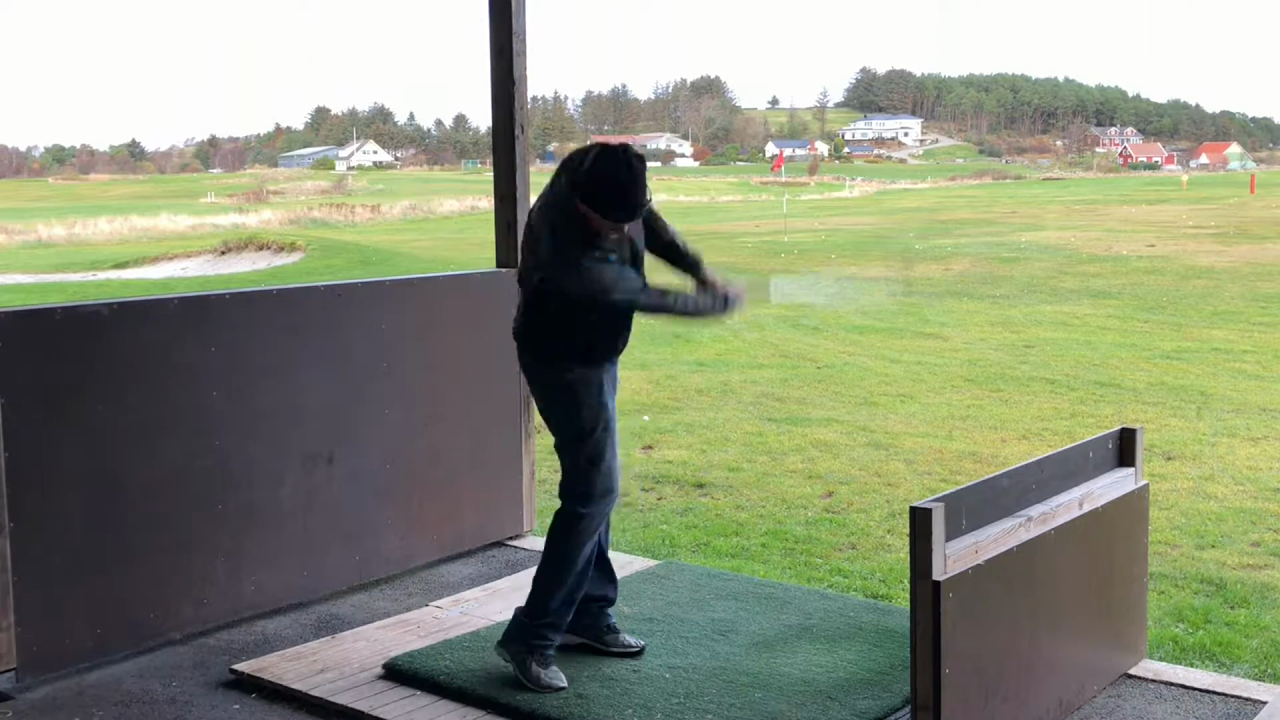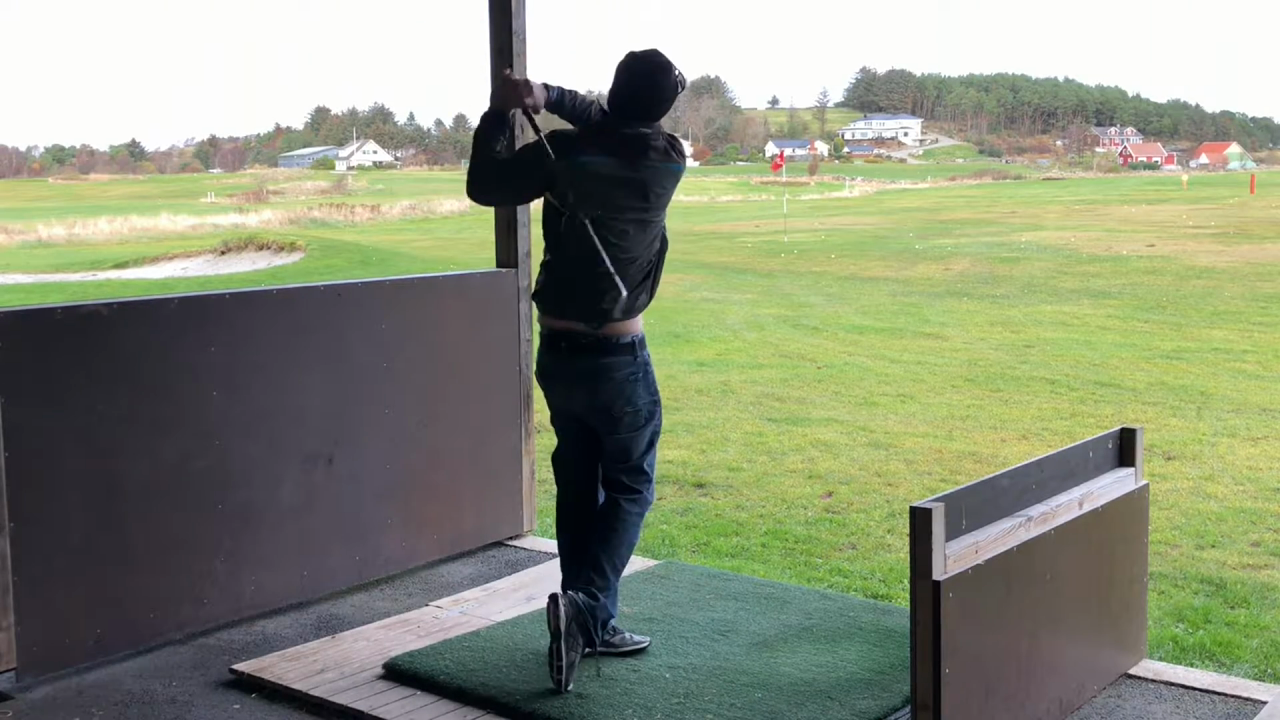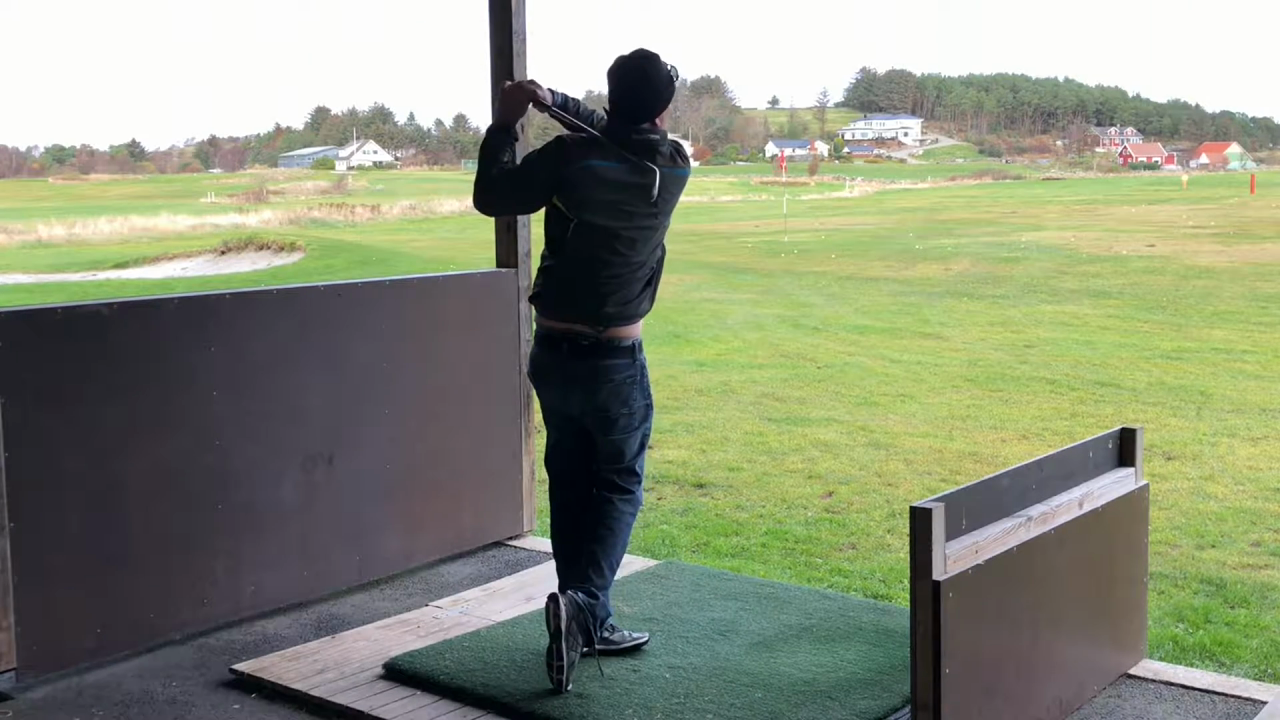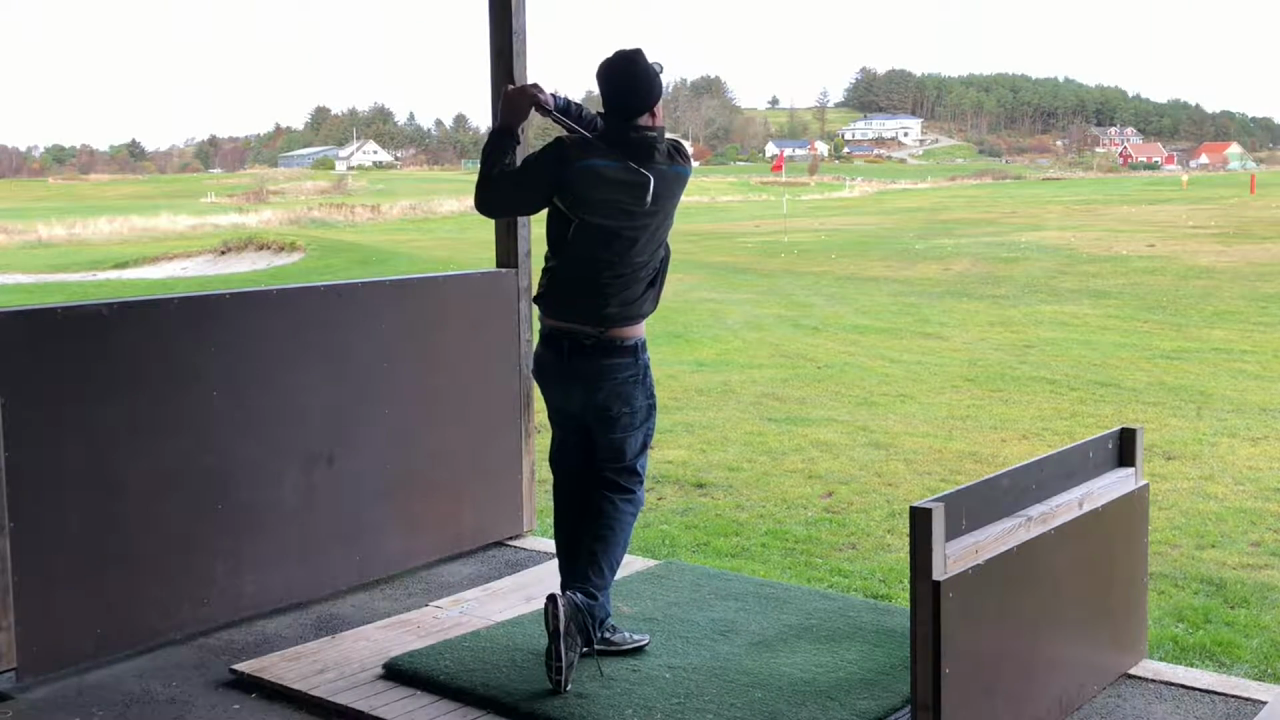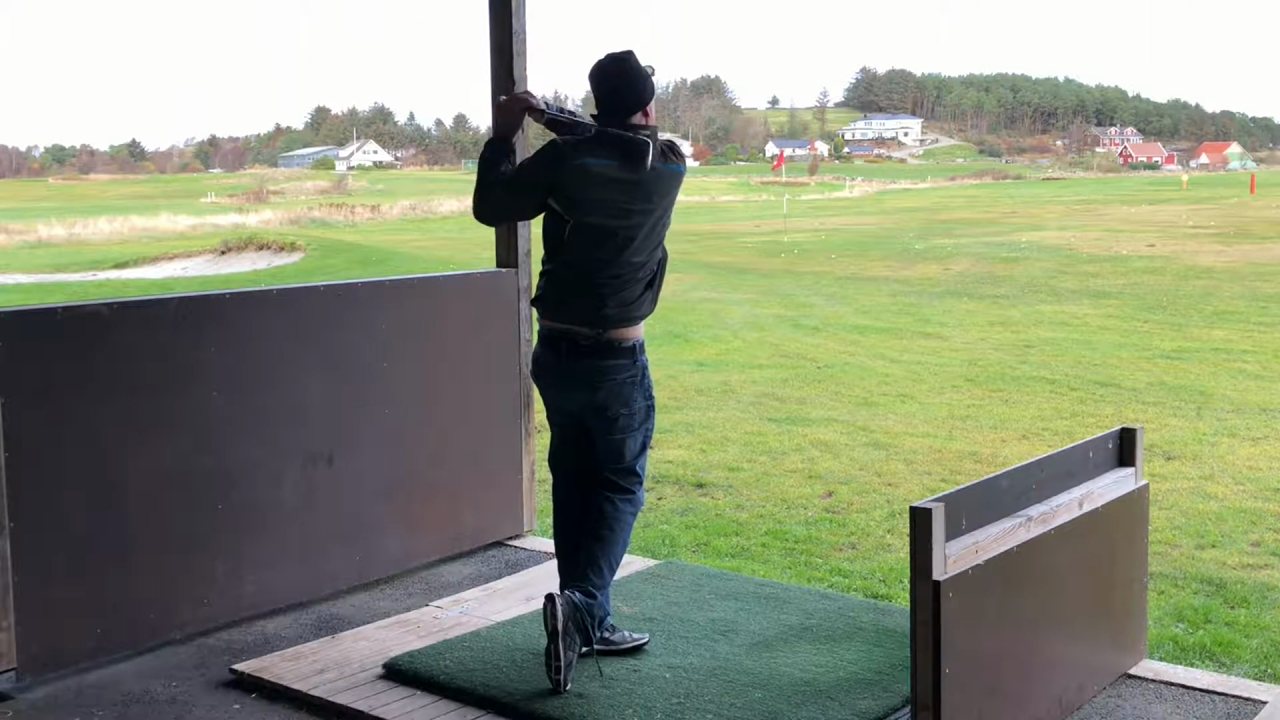
dt=0.5s
person 1, frame 1
left shoulder: (583, 167)
right shoulder: (568, 253)
left elbow: (650, 224)
right elbow: (640, 298)
left wrist: (701, 273)
right wrist: (707, 304)
left hip: (585, 354)
right hip: (565, 363)
left knee: (599, 484)
right knee: (593, 489)
left ankle: (592, 614)
right ankle: (530, 635)
person 1, frame 2
left shoulder: (561, 153)
right shoulder: (668, 160)
left elbow: (482, 186)
right elbow: (618, 125)
left wrist: (504, 107)
right wrist: (549, 96)
left hip: (556, 351)
right hip: (616, 357)
left knee: (577, 486)
right knee: (629, 487)
left ankle: (589, 622)
right ankle: (587, 608)
person 1, frame 3
left shoulder: (567, 157)
right shoulder: (673, 167)
left elbow: (490, 198)
left wrist: (504, 123)
right wrist: (553, 101)
left hip: (553, 352)
right hip: (614, 359)
left knee: (571, 485)
right knee: (619, 486)
left ankle: (589, 618)
right ankle: (583, 604)
person 1, frame 4
left shoulder: (568, 158)
right shoulder: (674, 166)
left elbow: (492, 200)
left wrist: (506, 127)
right wrist: (556, 105)
left hip: (556, 352)
right hip: (617, 359)
left knee: (574, 483)
right knee: (620, 487)
left ankle: (587, 620)
right ankle: (582, 604)
person 1, frame 5
left shoulder: (562, 161)
right shoulder: (669, 166)
left elbow: (490, 207)
left wrist: (503, 137)
right wrist: (549, 117)
left hip: (555, 352)
right hip: (616, 359)
left knee: (574, 484)
right knee: (621, 487)
left ankle: (589, 621)
right ankle: (579, 604)
